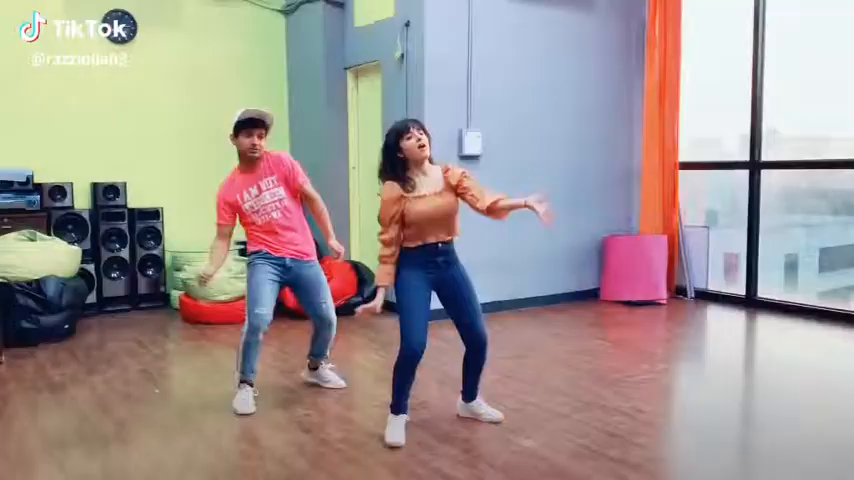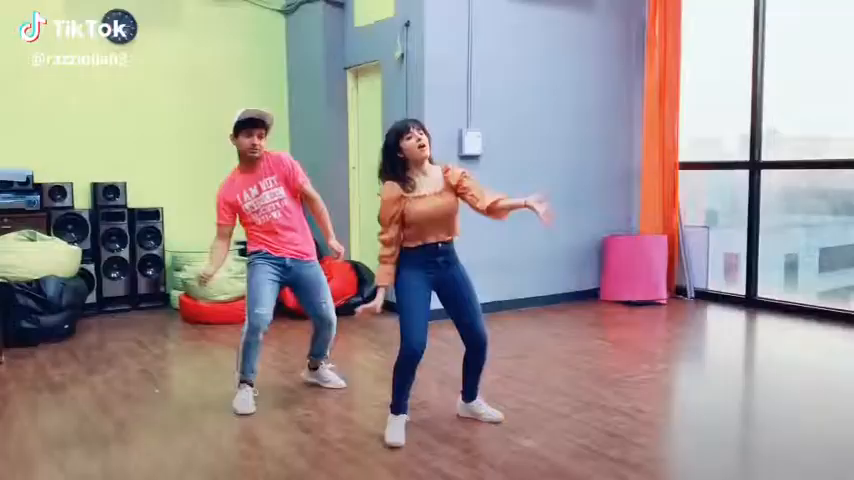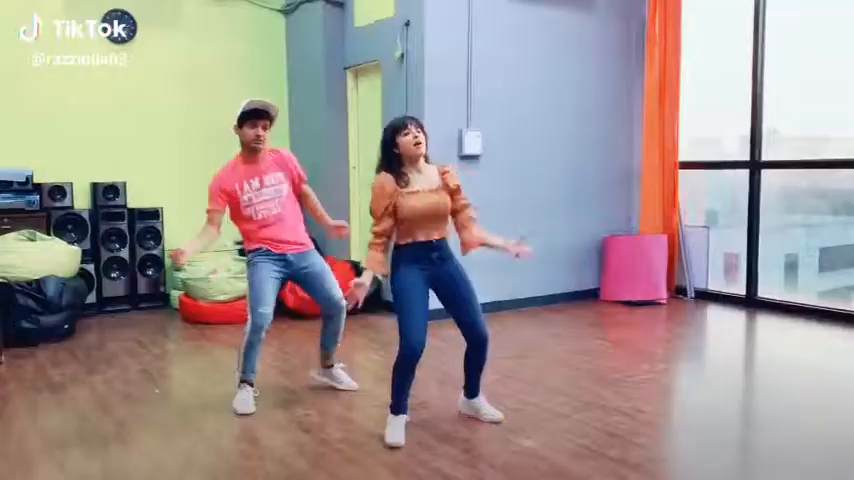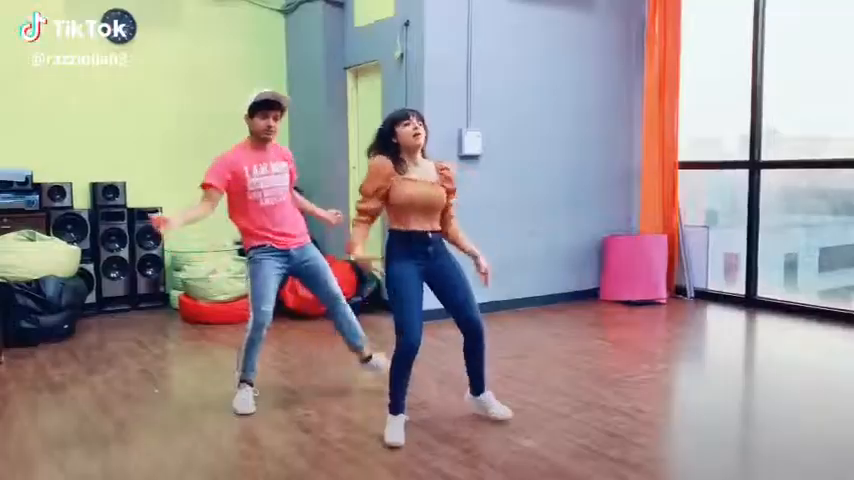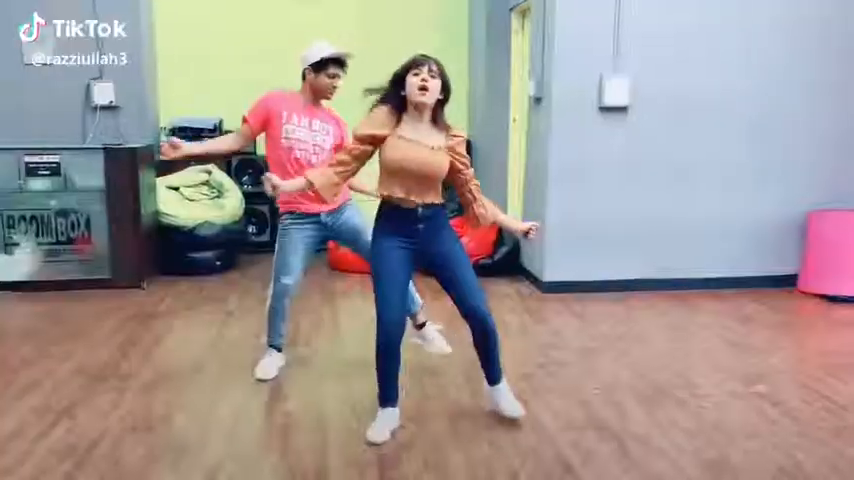
dt=0.1s
person 1, frame 1
left shoulder: (452, 176)
right shoulder: (394, 190)
left elbow: (483, 202)
right elbow: (389, 244)
left wrist: (525, 202)
right wrist: (381, 294)
left hip: (448, 262)
right hip: (413, 267)
left knee: (477, 338)
right knee: (413, 345)
left ankle: (469, 401)
right ankle: (397, 415)
person 1, frame 2
left shoulder: (451, 176)
right shoulder: (394, 189)
left elbow: (483, 201)
right elbow: (389, 244)
left wrist: (525, 203)
right wrist: (381, 293)
left hip: (448, 262)
right hip: (413, 267)
left knee: (477, 337)
right knee: (413, 345)
left ankle: (469, 401)
right ankle: (397, 415)
person 1, frame 3
left shoulder: (446, 176)
right shoulder: (388, 183)
left elbow: (466, 223)
right elbow: (381, 236)
left wrist: (505, 244)
right wrist: (369, 275)
left hip: (444, 259)
right hip: (409, 263)
left knee: (477, 334)
right knee: (413, 343)
left ankle: (471, 399)
right ankle: (397, 416)
person 1, frame 4
left shoulder: (442, 173)
right shoulder: (383, 167)
left elbow: (448, 222)
right elbow: (365, 215)
left wrist: (476, 254)
right wrist: (357, 247)
left hip: (438, 253)
right hip: (403, 256)
left knee: (474, 327)
right knee: (409, 340)
left ankle: (479, 396)
right ankle: (395, 415)
person 1, frame 5
left shoulder: (452, 140)
right shoulder: (383, 123)
left elbow: (469, 192)
right elbow: (343, 165)
left wrist: (514, 224)
right wrist: (295, 184)
left hip: (436, 229)
right hip: (392, 230)
left knee: (480, 315)
right knee: (390, 327)
left ankle: (498, 386)
right ankle: (388, 409)
person 2, frame 1
left shoulder: (282, 163)
right shoulder: (229, 189)
left elbow: (312, 199)
right elbow: (223, 238)
left wrist: (330, 237)
right wrist: (211, 268)
left hip: (303, 257)
right hip: (265, 259)
left knee: (326, 318)
right knee: (258, 320)
left ankle: (315, 367)
right ankle: (246, 385)
person 2, frame 2
left shoulder: (282, 163)
right shoulder: (229, 189)
left elbow: (312, 199)
right elbow: (223, 238)
left wrist: (330, 237)
right wrist: (211, 268)
left hip: (303, 257)
right hip: (265, 259)
left knee: (326, 318)
right knee: (258, 320)
left ankle: (315, 367)
right ankle: (246, 385)
person 2, frame 3
left shoulder: (283, 159)
right shoulder: (225, 178)
left elbow: (306, 195)
right elbow: (213, 226)
left wrist: (328, 222)
right wrist: (191, 249)
left hip: (302, 250)
right hip: (264, 256)
left knee: (336, 306)
right knee: (260, 319)
left ankle: (327, 367)
right ankle: (245, 385)
person 2, frame 4
left shoulder: (283, 155)
right shoulder: (228, 162)
right elbow: (207, 205)
left wrist: (320, 214)
right wrist: (177, 220)
left hip: (301, 246)
right hip: (265, 251)
left knee: (335, 298)
right knee: (262, 316)
left ankle: (365, 355)
right ankle: (245, 384)
person 2, frame 5
left shoulder: (335, 124)
right shoulder: (274, 104)
right elbow: (240, 140)
right wrist: (190, 148)
left hip: (341, 211)
right hip: (298, 217)
right knee: (283, 286)
left ankle: (420, 324)
right ankle: (274, 350)
